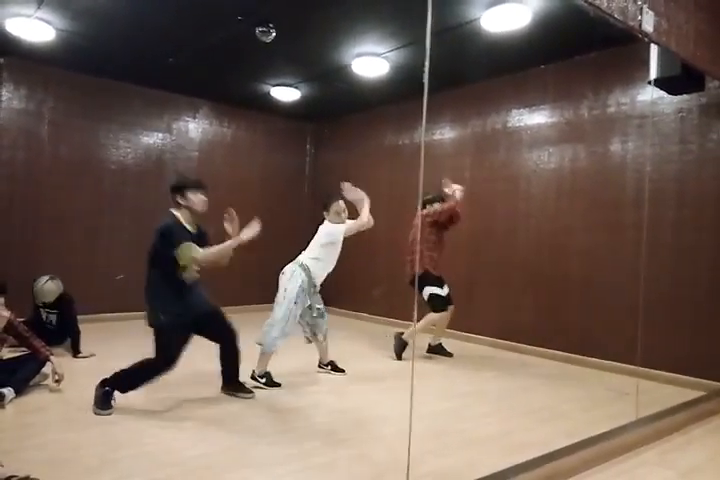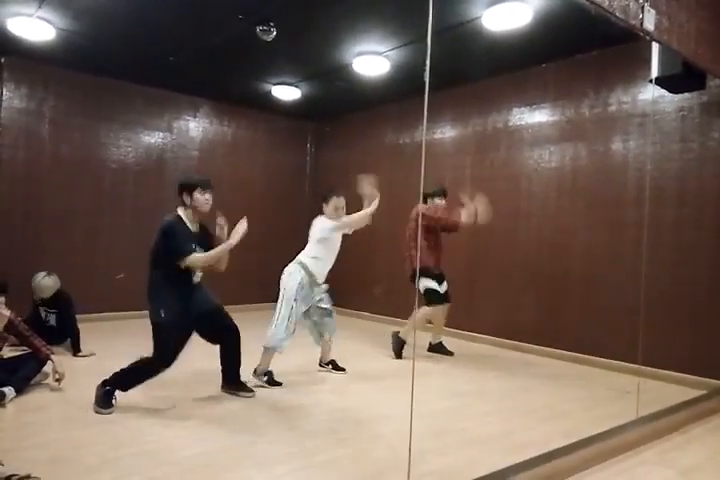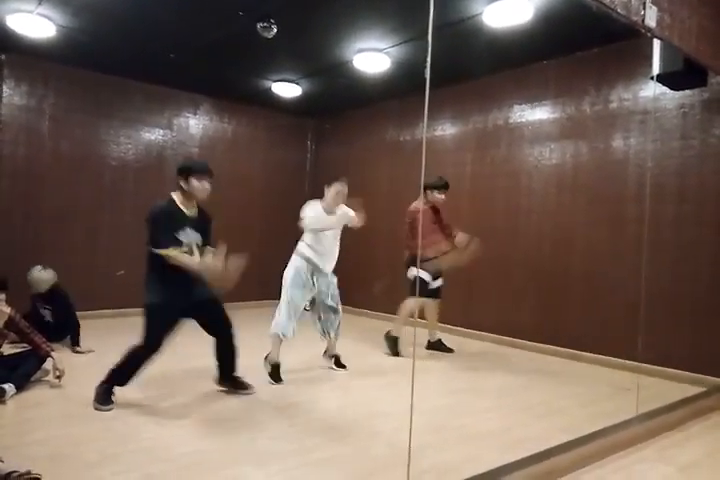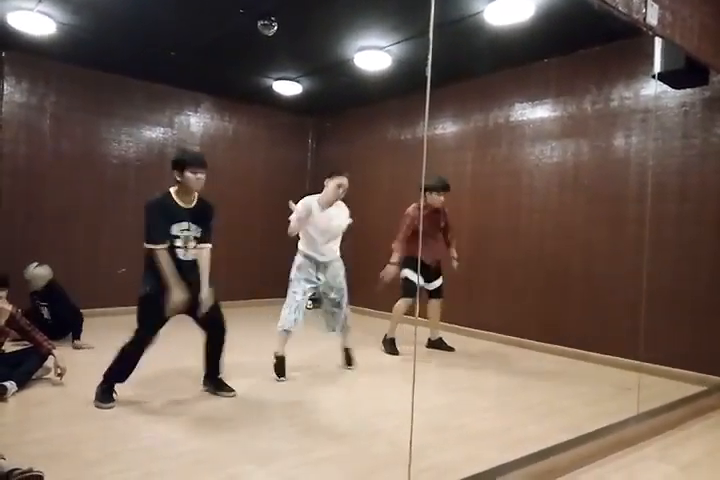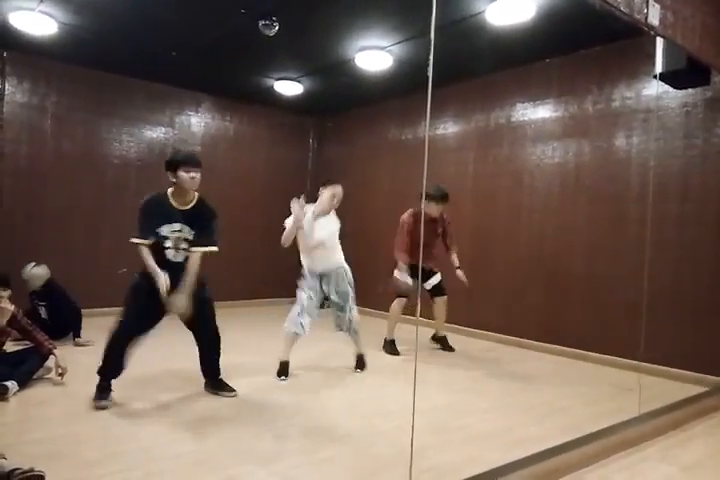
dt=0.1s
person 1, frame 1
left shoulder: (197, 231)
right shoulder: (170, 228)
left elbow: (220, 259)
right elbow: (199, 258)
left wrist: (232, 237)
right wrist: (238, 240)
left hip: (192, 299)
right hip: (167, 305)
left knee: (228, 336)
right knee: (165, 360)
left ankle: (231, 382)
right ankle: (107, 388)
person 1, frame 2
left shoulder: (202, 232)
right shoulder: (173, 227)
left elbow: (218, 265)
right elbow: (197, 262)
left wrist: (223, 239)
right wrist: (232, 241)
left hip: (197, 299)
right hip: (169, 304)
left knee: (230, 334)
right knee: (164, 357)
left ankle: (231, 382)
right ankle: (107, 388)
person 1, frame 3
left shoulder: (204, 217)
right shoulder: (163, 213)
left elbow: (207, 256)
right elbow: (171, 255)
left wrist: (219, 267)
right wrist: (210, 267)
left hip: (194, 287)
right hip: (164, 290)
left knee: (224, 327)
right knee: (152, 342)
left ankle: (227, 377)
right ankle: (108, 385)
person 1, frame 4
left shoulder: (205, 209)
right shoulder: (158, 206)
left elbow: (204, 249)
right elbow: (158, 250)
left wrist: (205, 287)
right wrist: (175, 287)
left hip: (194, 281)
right hip: (160, 283)
left knee: (217, 327)
right knee: (144, 336)
left ankle: (212, 379)
right ankle: (107, 385)
person 1, frame 5
left shoulder: (205, 212)
right shoulder: (153, 205)
left elbow: (198, 254)
right elbow: (143, 246)
left wrist: (185, 293)
right wrist: (157, 274)
left hip: (189, 283)
right hip: (154, 280)
left knee: (208, 332)
right knee: (127, 329)
left ankle: (213, 380)
right ankle: (104, 383)
person 2, frame 1
left shoulder: (339, 228)
right shoulder: (330, 230)
left elbow: (368, 222)
right elbow: (364, 222)
left wrist: (357, 200)
right wrist: (365, 200)
left hip: (309, 281)
right hip: (299, 277)
left knee: (318, 319)
right knee: (282, 322)
left ankle: (325, 361)
right ankle: (260, 372)
person 2, frame 2
left shoulder: (338, 224)
right shoulder: (322, 223)
left elbow: (363, 221)
right elbow: (352, 221)
left wrist: (368, 197)
right wrist: (373, 204)
left hip: (314, 281)
right hip: (299, 276)
left knee: (325, 316)
right knee: (285, 321)
left ankle: (326, 360)
right ankle: (262, 370)
person 2, frame 3
left shoulder: (343, 211)
right shoulder: (312, 208)
left elbow: (357, 222)
right elbow: (308, 225)
left hip: (324, 271)
right hip: (303, 265)
left knee: (331, 310)
right knee: (289, 310)
left ankle: (331, 353)
right ankle: (273, 359)
person 2, frame 4
left shoulder: (342, 211)
right shoulder: (307, 202)
left elbow: (332, 235)
right elbow: (292, 231)
right wrist: (303, 216)
left hip: (331, 264)
right hip: (306, 261)
left knee: (339, 306)
right knee: (294, 304)
left ankle: (346, 347)
right ankle: (280, 355)
person 2, frame 5
left shoulder: (332, 223)
right shoulder: (304, 211)
left elbow: (309, 247)
right elbow: (285, 242)
left wrist: (300, 223)
right wrist: (296, 222)
left hip: (336, 270)
right hip: (311, 272)
left knee: (346, 312)
right knee: (300, 311)
left ankle: (359, 353)
right ankle: (284, 360)
person 3, frame 1
left shoulder: (438, 222)
right shoulder: (427, 216)
left elbow: (453, 217)
right elbow: (451, 207)
left wrist: (451, 194)
right wrist: (456, 192)
left hip: (430, 272)
right hip: (424, 272)
left knee: (448, 307)
right knee: (440, 312)
left ankle: (435, 344)
right ankle: (403, 339)
person 3, frame 2
left shoulder: (436, 216)
right shoulder: (423, 212)
left elbow: (452, 224)
right elbow: (453, 219)
left wrist: (469, 206)
right wrist: (474, 210)
left hip: (432, 266)
right hip: (422, 266)
left knee: (443, 303)
right knee: (432, 306)
left ankle: (435, 342)
right ankle: (401, 336)
person 3, frame 3
left shoulder: (436, 211)
right shoulder: (419, 209)
left elbow: (447, 230)
right elbow: (427, 234)
left wrist: (459, 237)
right wrist: (443, 253)
left hip: (432, 260)
right hip: (419, 259)
left knee: (433, 299)
right knee: (418, 298)
left ankle: (433, 340)
right ankle: (393, 335)
person 3, frame 4
left shoulder: (442, 213)
right shoulder: (414, 212)
left elbow: (448, 236)
right elbow: (402, 238)
left wrist: (454, 257)
right wrist: (393, 263)
left hip: (433, 262)
right hip: (413, 260)
left knee: (436, 299)
right knee: (407, 299)
left ankle: (434, 339)
right ankle: (389, 338)
person 3, frame 5
left shoulder: (442, 219)
right shoulder: (409, 219)
left elbow: (449, 243)
right elbow: (401, 247)
left wrist: (457, 267)
right wrist: (403, 271)
left hip: (429, 264)
right hip: (408, 264)
left knee: (441, 297)
right knee: (401, 298)
left ankle: (439, 335)
right ankle: (389, 339)
